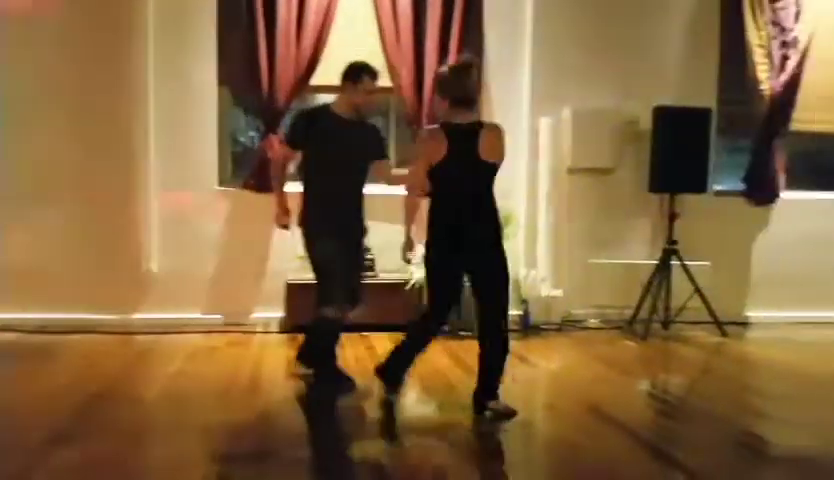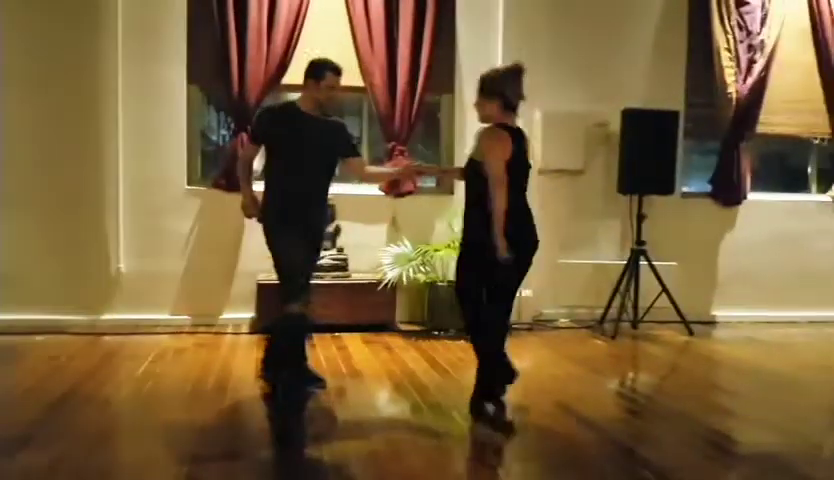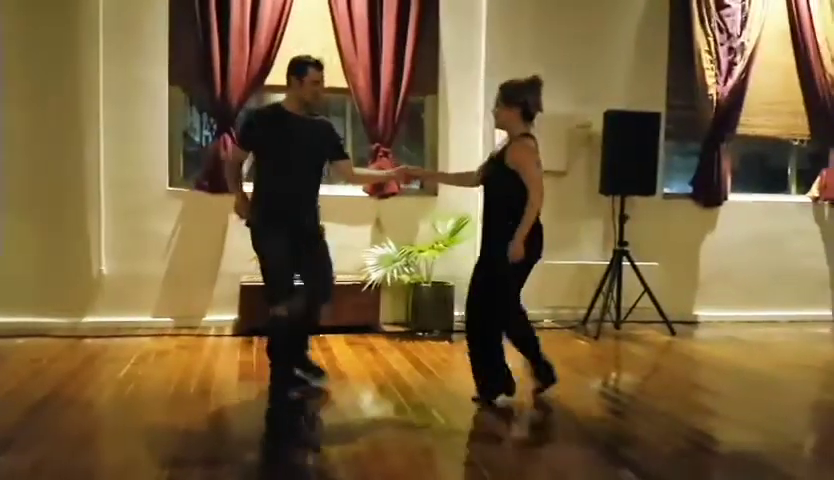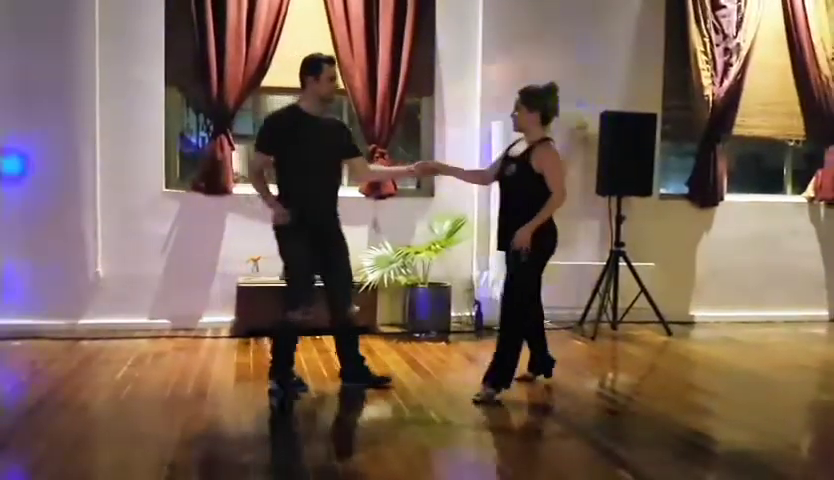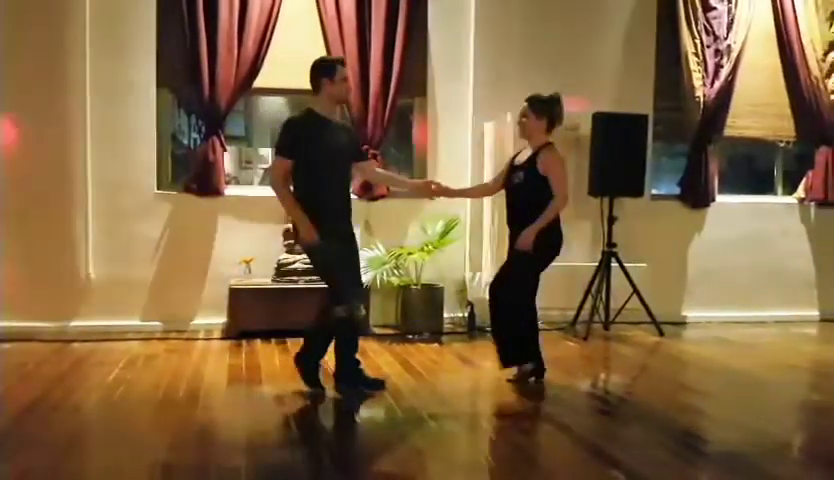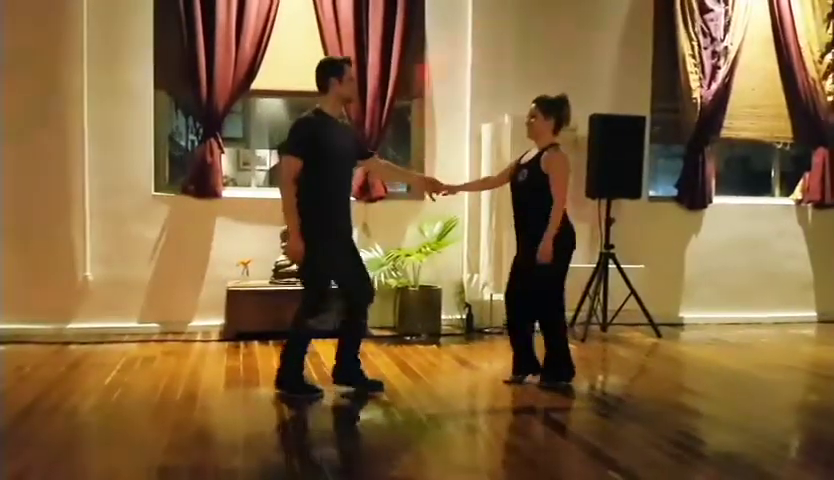
dt=0.3s
person 1, frame 1
left shoulder: (370, 133)
right shoulder: (311, 121)
left elbow: (384, 173)
right elbow: (280, 162)
right wrist: (281, 203)
left hip: (351, 225)
right hip: (320, 223)
left knee: (349, 297)
right knee: (334, 296)
left ankle: (313, 353)
right ankle: (323, 366)
person 1, frame 2
left shoulder: (336, 130)
right shoulder: (274, 117)
left elbow: (362, 171)
right elbow: (246, 157)
left wrist: (398, 172)
right wrist: (247, 194)
left hip: (313, 223)
right hip: (280, 219)
left knee: (295, 295)
right knee: (296, 294)
left ankle: (275, 364)
right ankle: (294, 367)
person 1, frame 3
left shoulder: (323, 129)
right shoulder: (260, 120)
left elbow: (350, 174)
right elbow: (233, 164)
left wrist: (389, 175)
right wrist: (239, 196)
left hip: (307, 224)
right hip: (270, 223)
left knee: (321, 290)
right knee: (281, 297)
left ankle: (297, 353)
right ankle: (281, 369)
person 1, frame 4
left shoulder: (337, 129)
right shoulder: (279, 122)
left elbow: (364, 171)
right elbow: (256, 170)
left wrist: (406, 170)
right wrist: (273, 203)
left hip: (328, 226)
right hip: (295, 226)
left knee: (342, 299)
right knee: (299, 300)
left ankle: (353, 369)
right ankle: (281, 371)
person 1, frame 5
left shoulder: (345, 132)
right shoulder: (298, 126)
left elbow: (371, 172)
right elbow: (277, 179)
left wrist: (414, 185)
right wrist: (301, 221)
left hip: (342, 229)
right hip: (317, 231)
left knee: (352, 301)
right knee: (346, 298)
left ankle: (347, 372)
right ankle: (308, 357)
person 1, frame 6
left shoulder: (347, 132)
right shoulder: (307, 126)
left elbow: (379, 166)
right elbow: (287, 180)
left wrist: (419, 180)
right wrist: (294, 235)
left hip: (339, 232)
right hip: (315, 235)
left knee: (361, 294)
right knee: (315, 303)
left ankle: (347, 368)
right ankle: (289, 377)
person 2, frame 1
left shoulder: (430, 138)
right shoulder: (493, 135)
left elbow: (415, 191)
left wrist: (408, 234)
left hip: (444, 239)
right hip: (484, 240)
left knee: (437, 310)
right knee: (493, 318)
left ankle: (392, 374)
right ankle: (487, 397)
person 2, frame 2
left shoulder: (490, 137)
right shoulder: (518, 137)
left elbow: (498, 186)
left wrist: (498, 236)
left hip: (487, 239)
right hip: (521, 238)
left knee: (473, 307)
right knee: (497, 313)
left ankle: (495, 382)
right ankle: (489, 393)
person 2, frame 3
left shoulder: (522, 147)
right shoulder: (507, 147)
left elbow: (536, 194)
right elbow: (475, 179)
left wrist: (520, 238)
right wrist: (429, 175)
left hip: (515, 243)
right hip: (499, 242)
left knee: (484, 309)
right knee: (505, 308)
left ankle: (493, 383)
right ankle: (540, 370)
person 2, frame 4
left shoulder: (545, 151)
right shoulder: (515, 148)
left elbow: (558, 195)
right elbow: (486, 177)
left wrist: (529, 228)
right wrist: (444, 169)
left hip: (534, 239)
right hip: (517, 238)
left knee: (514, 303)
right knee: (526, 301)
left ankle: (497, 379)
right ankle: (540, 363)
person 2, frame 5
left shoulder: (550, 156)
right shoulder: (520, 156)
left elbow: (560, 198)
right elbow: (492, 187)
left wrist: (533, 230)
right wrist: (453, 192)
left hip: (542, 240)
right hip: (522, 240)
left knee: (502, 291)
right knee: (520, 298)
left ankle: (523, 358)
right ankle: (531, 363)
person 2, frame 6
left shoulder: (554, 156)
right shoulder: (527, 157)
left elbow: (559, 201)
right elbow: (495, 180)
left wrist: (548, 240)
right wrist: (458, 188)
left hip: (552, 243)
right hip: (529, 242)
left knee: (547, 304)
right knee: (516, 300)
left ankle: (559, 372)
right ankle: (524, 365)
